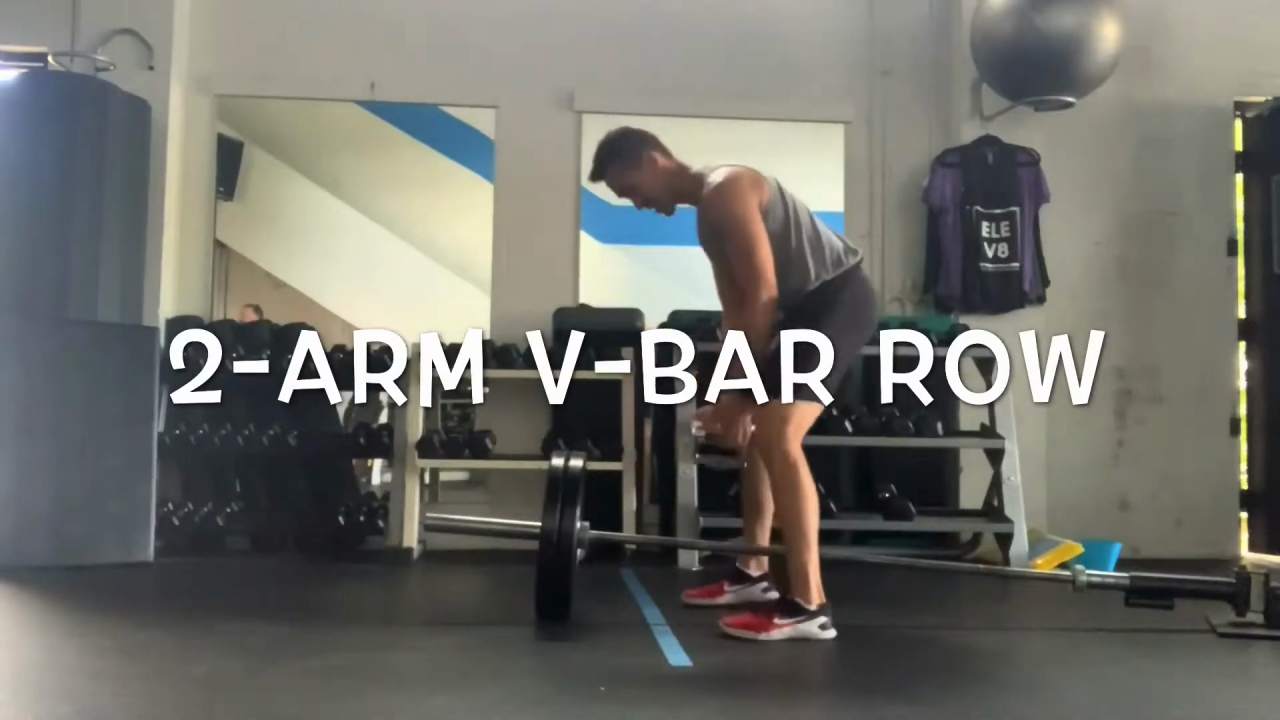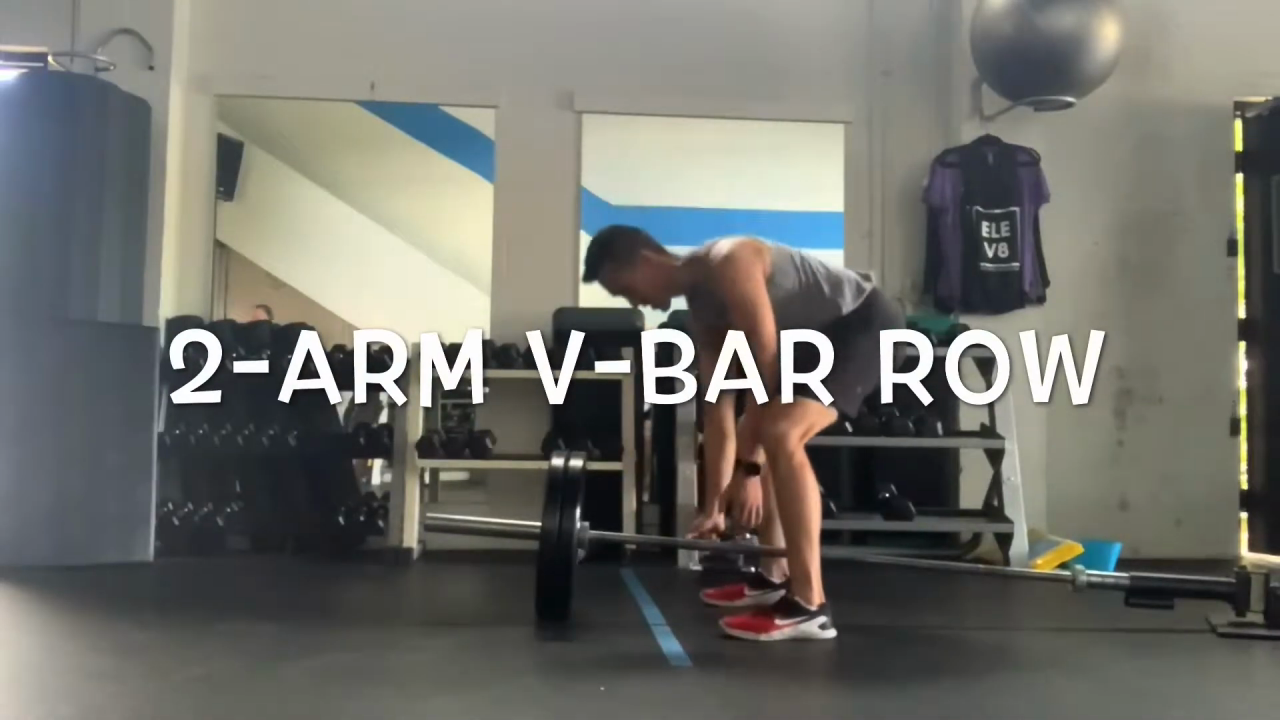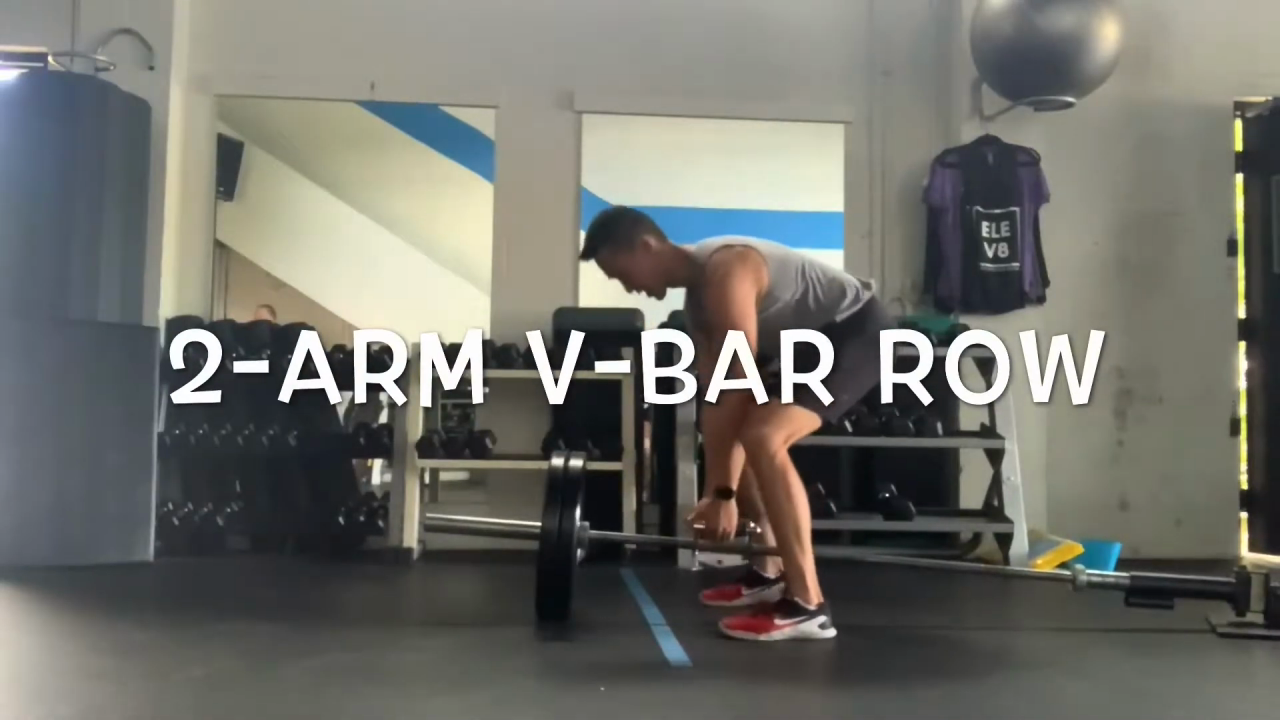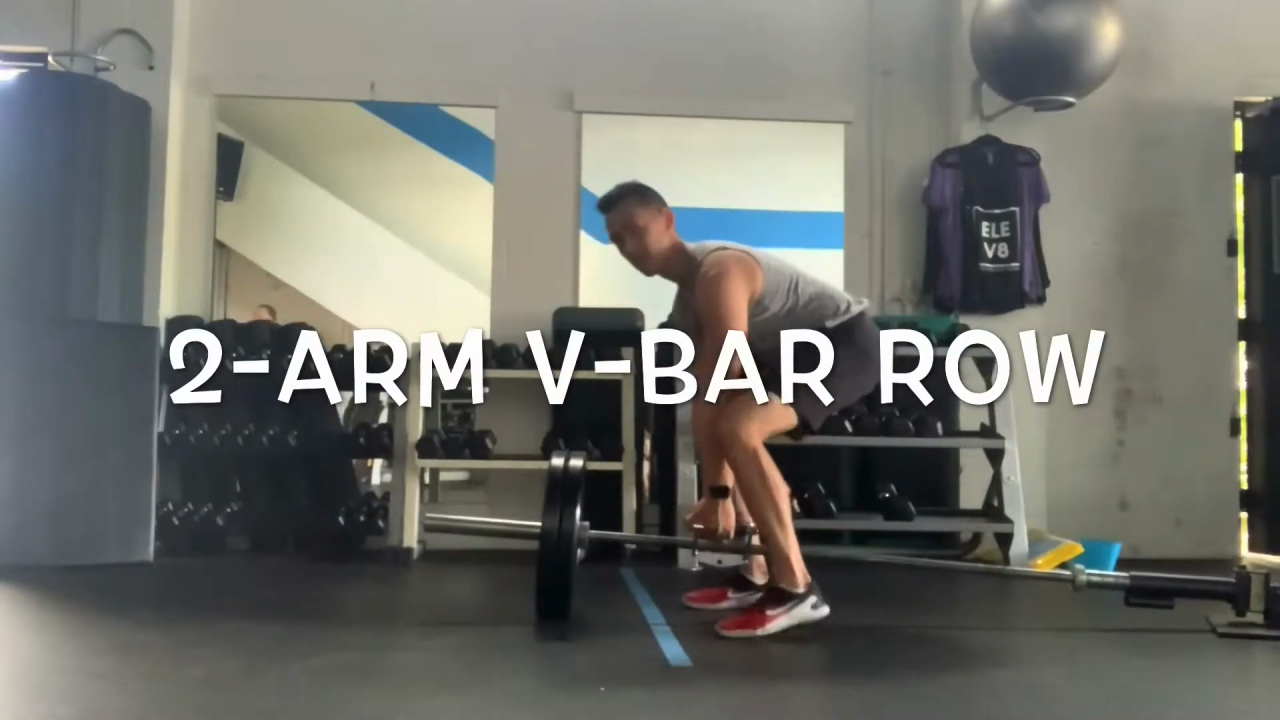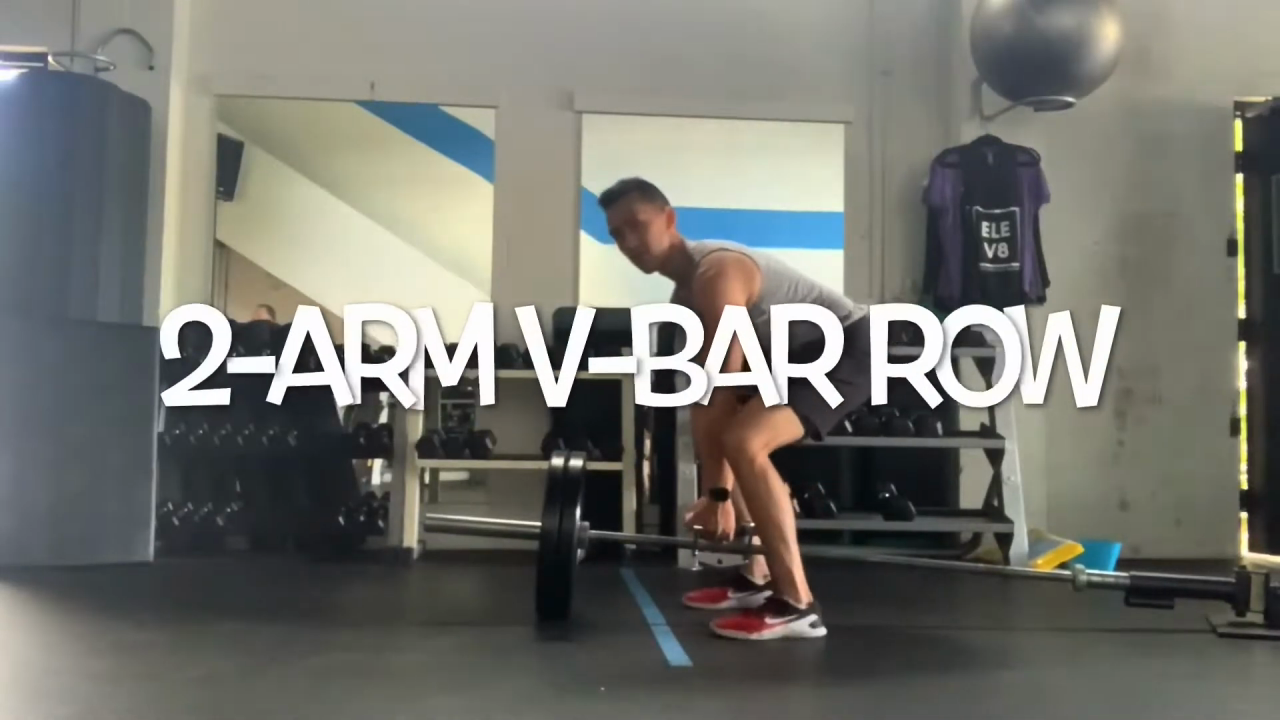
dt=0.4s
person 1, frame 1
left shoulder: (726, 189)
right shoulder: (706, 221)
left elbow: (762, 295)
right elbow: (737, 312)
left wrist: (741, 393)
right wrist: (727, 396)
left hip: (837, 298)
right hip: (805, 308)
left knee: (776, 433)
right knee: (754, 433)
left ankle: (808, 605)
right ankle: (753, 572)
person 1, frame 2
left shoulder: (727, 264)
right shoulder: (700, 309)
left elbow: (762, 367)
right elbow: (719, 410)
left wrist: (748, 470)
right wrist: (713, 506)
left hip: (865, 325)
right hip: (824, 335)
left knee: (781, 433)
right knee: (759, 436)
left ankle: (809, 605)
right ankle: (775, 575)
person 1, frame 3
left shoulder: (723, 272)
right shoulder: (696, 295)
left elbow: (736, 387)
right elbow: (714, 398)
left wrist: (724, 494)
right wrist: (714, 490)
left hip: (855, 329)
right hip: (816, 335)
left knee: (763, 439)
right knee: (739, 432)
left ankle: (806, 605)
right ankle: (771, 572)
person 1, frame 4
left shoulder: (718, 273)
right shoulder: (686, 297)
left elbow: (724, 387)
right elbow: (705, 398)
left wrist: (719, 493)
right wrist: (713, 490)
left hip: (846, 342)
right hip: (802, 349)
left knee: (738, 432)
right knee: (723, 433)
left ankle: (796, 590)
right ankle: (756, 577)
person 1, frame 5
left shoulder: (717, 275)
right shoulder: (684, 296)
left elbow: (722, 393)
right elbow: (704, 401)
left wrist: (718, 496)
right wrist: (710, 492)
left hip: (846, 346)
right hip: (804, 353)
left knee: (744, 443)
right knee: (722, 441)
left ankle: (796, 605)
right ankle: (755, 578)
